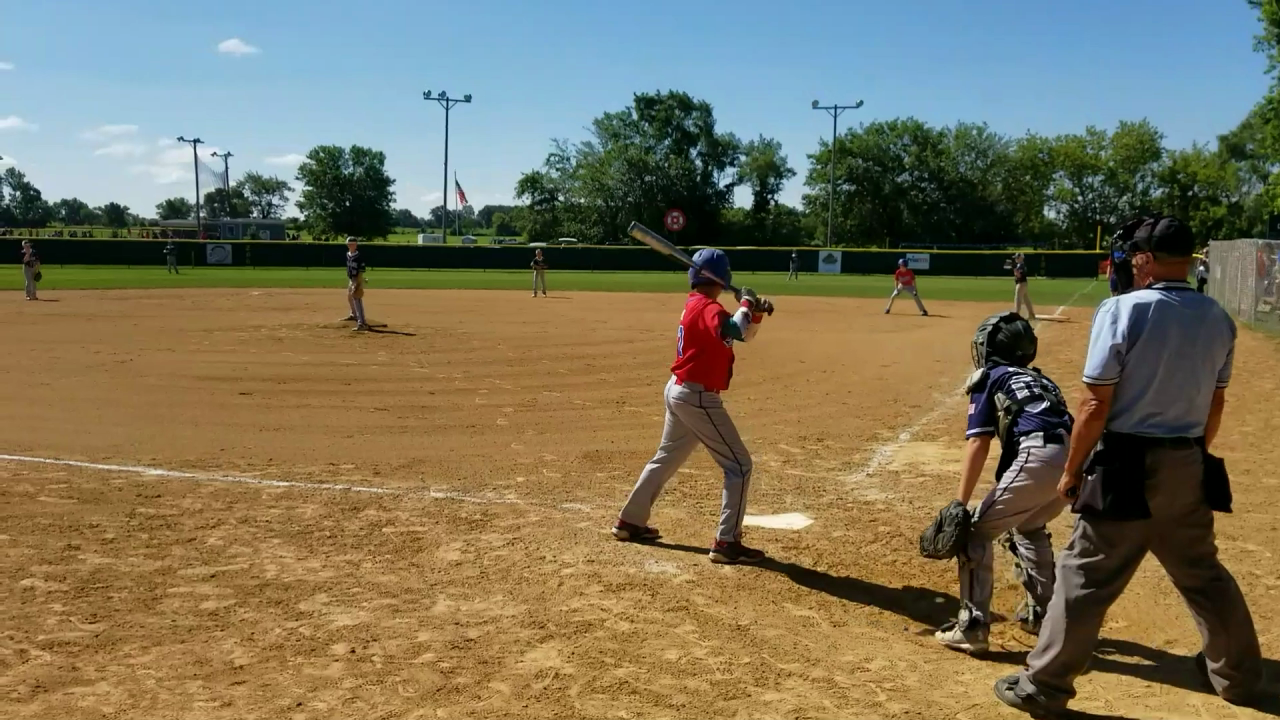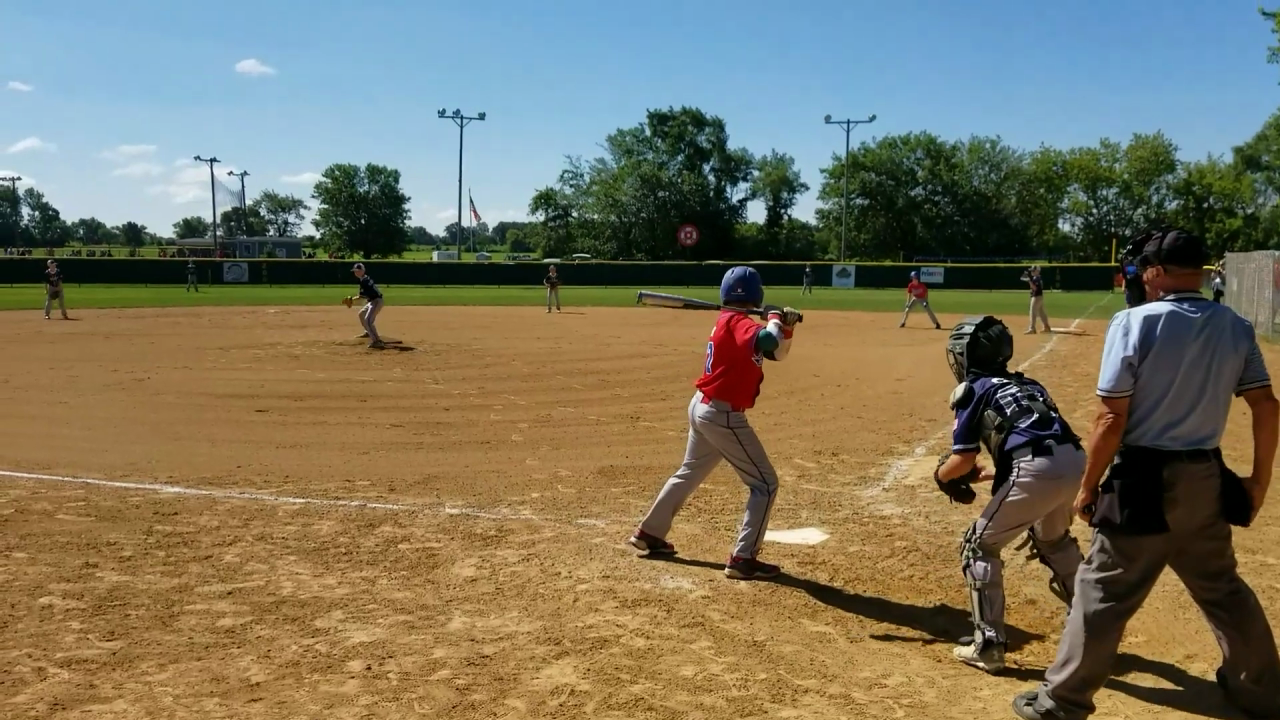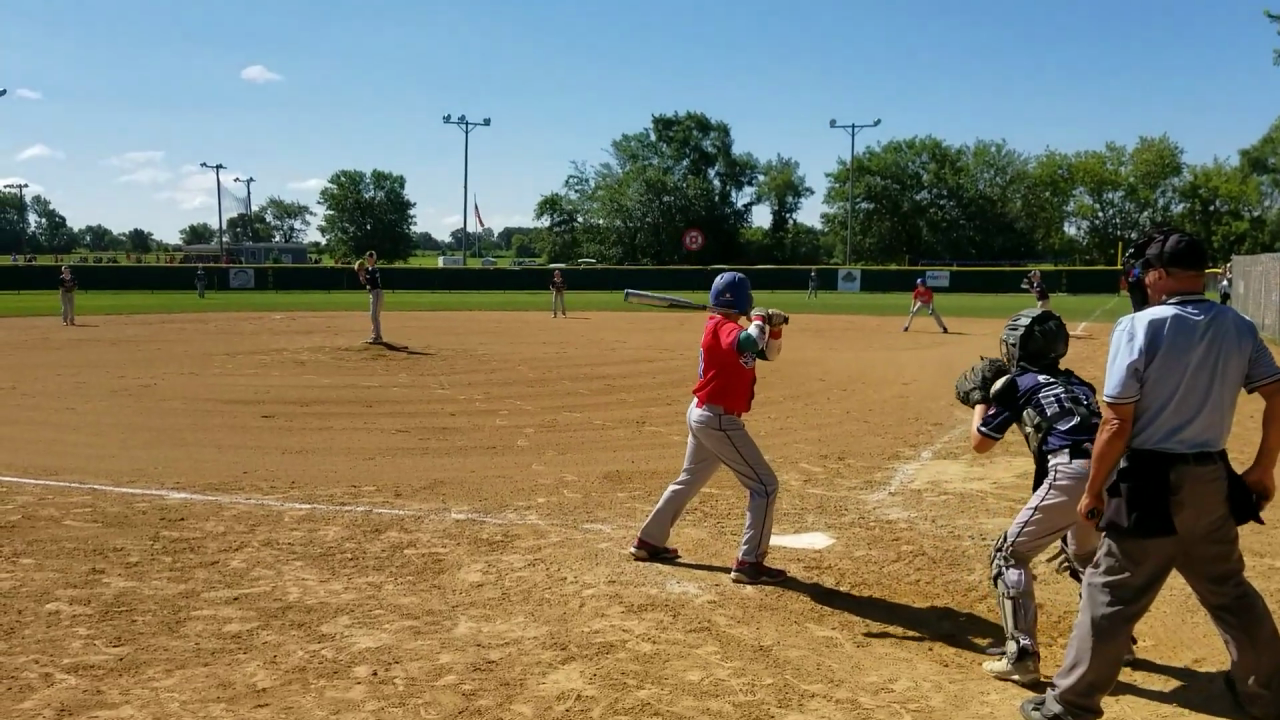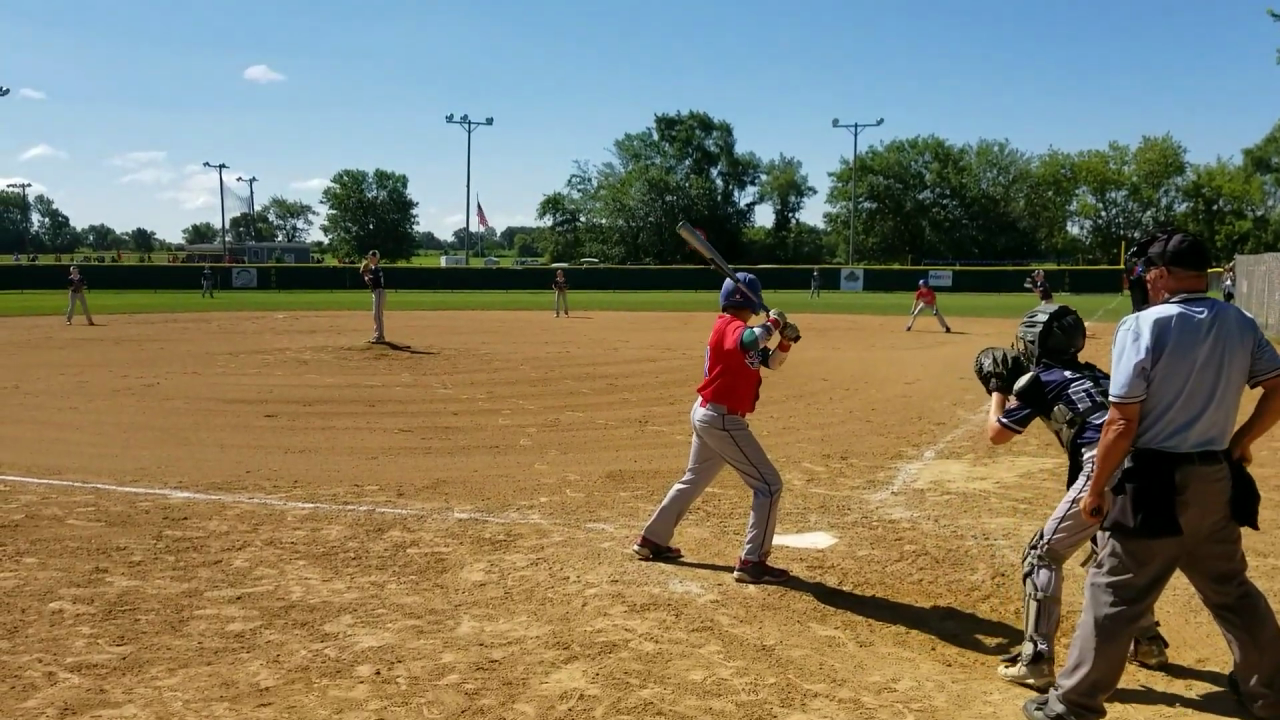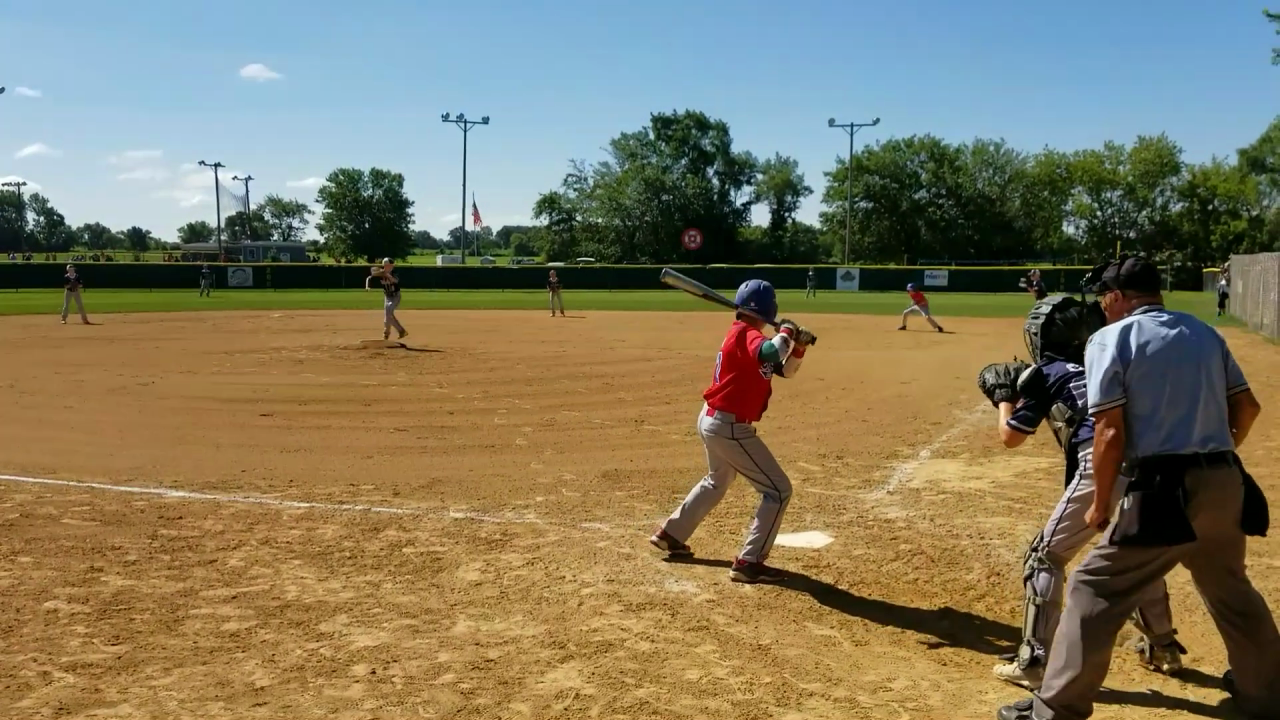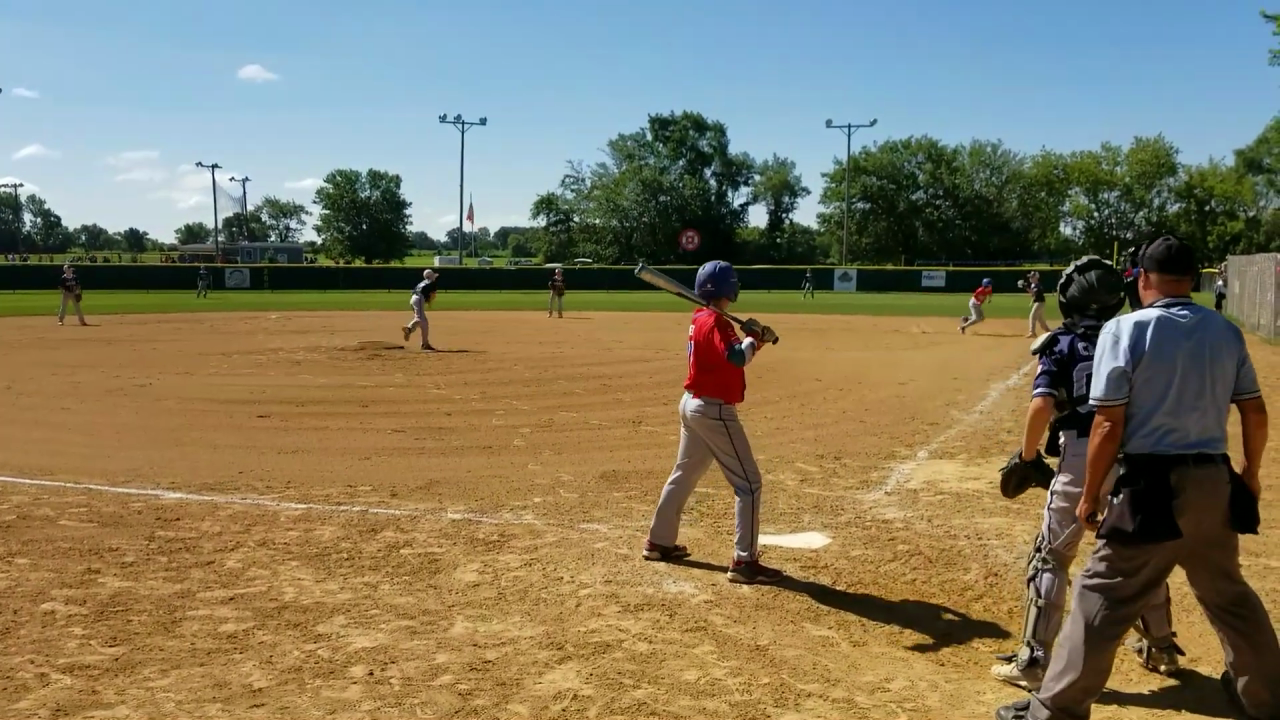
dt=0.7s
person 1, frame 1
left shoulder: (1122, 310)
right shoulder: (1217, 318)
left elbow: (1096, 405)
right elbow: (1214, 404)
left wrist: (1072, 470)
left hip: (1128, 467)
right hip: (1190, 467)
left knee: (1084, 578)
right knee: (1203, 574)
left ankle: (1042, 687)
right ankle: (1238, 676)
person 1, frame 2
left shoulder: (1134, 323)
right shoulder: (1235, 328)
left elbow: (1112, 419)
left wrist: (1089, 485)
left hip: (1145, 480)
right hip: (1206, 479)
left knee: (1103, 592)
right knee: (1223, 588)
person 1, frame 3
left shoulder: (1138, 327)
right shoulder: (1238, 328)
left elbow: (1117, 424)
left wrist: (1092, 491)
left hip: (1150, 484)
right hip: (1213, 481)
left knee: (1109, 595)
right knee: (1229, 591)
person 1, frame 4
left shoulder: (1144, 325)
left elbow: (1122, 424)
left wrist: (1096, 488)
left hip: (1155, 483)
right hip: (1216, 479)
left knee: (1113, 594)
right knee: (1232, 590)
person 1, frame 5
left shoulder: (1110, 340)
right shoulder: (1204, 332)
left elbow: (1111, 432)
left wrist: (1100, 503)
left hip: (1164, 490)
right hip: (1226, 484)
left knee: (1094, 592)
right knee: (1232, 593)
person 1, frame 6
left shoulder: (1124, 330)
right shoulder: (1226, 331)
left elbow: (1109, 426)
left wrist: (1091, 496)
left hip: (1153, 486)
right hip: (1214, 483)
left knee: (1101, 598)
right knee: (1229, 595)
person 2, frame 1
left shoulder: (989, 379)
right shoulder: (1041, 380)
left elbow: (979, 444)
left wrist: (960, 504)
left hip: (1040, 456)
left knee: (977, 530)
right knee: (1028, 526)
left ankle: (972, 627)
right ankle: (1043, 613)
person 2, frame 2
left shoulder: (972, 391)
right shoulder: (1027, 385)
left elbow: (963, 459)
left wrist: (940, 475)
right wrist: (997, 476)
left hip: (1037, 470)
right hip: (1075, 462)
left knee: (979, 546)
right knee: (1053, 538)
left ankle: (988, 645)
person 2, frame 3
left shoulder: (1015, 385)
right shoulder: (1077, 383)
left elbow: (980, 443)
left wrist: (981, 400)
left hip: (1071, 475)
left knee: (1009, 555)
right knee: (1085, 552)
left ankle: (1021, 656)
person 2, frame 4
left shoulder: (1039, 381)
right shoulder: (1093, 375)
left elbow: (997, 434)
left wrist: (998, 389)
left knee: (1044, 555)
left ankle: (1035, 660)
right ankle: (1147, 641)
person 2, frame 5
left shoulder: (1043, 374)
left elbow: (1011, 436)
left wrist: (1003, 400)
left knee: (1044, 557)
left ankle: (1034, 661)
right ankle: (1163, 646)
person 2, frame 6
left shoulder: (1060, 344)
left elbow: (1041, 405)
left wrist: (1027, 456)
left hip: (1082, 456)
left knee: (1050, 557)
left ankle: (1034, 660)
right ankle: (1160, 647)
person 3, frame 1
left shoulder: (697, 305)
right shoulder: (707, 308)
left elbow: (745, 334)
right elbow: (734, 330)
left wrist: (755, 312)
right wrist: (746, 302)
left hip: (679, 391)
right hip: (698, 397)
left knee: (666, 459)
right knee: (739, 465)
left ankle: (630, 522)
right ankle: (727, 543)
person 3, frame 2
left shoulder: (729, 322)
right shoulder: (738, 323)
left elbow: (777, 352)
right elbow: (769, 340)
left wrist: (786, 326)
right wrist: (775, 318)
left hip: (702, 408)
right hip: (723, 415)
left knee: (688, 474)
right knee: (765, 483)
left ankle: (648, 533)
right ankle: (742, 559)
person 3, frame 3
left shoulder: (724, 328)
right shoulder: (723, 326)
left elbow: (769, 353)
right elbow: (750, 342)
left wrist: (774, 328)
right wrist: (759, 319)
left hip: (702, 414)
right hip: (718, 419)
left knee: (689, 480)
right knee: (764, 485)
left ankle: (648, 541)
right ankle: (748, 563)
person 3, frame 4
left shoulder: (732, 328)
right shoulder: (730, 326)
left elbow: (771, 362)
right elbow: (752, 340)
left wrist: (785, 340)
right wrist: (774, 322)
left hip: (706, 414)
right hip: (721, 419)
left knee: (693, 480)
right knee: (769, 485)
left ankle: (652, 540)
right ankle: (751, 562)
person 3, frame 5
left shoulder: (744, 335)
right shoulder: (746, 335)
left elbow: (785, 370)
right elbow: (770, 354)
left wrist: (798, 347)
right wrist: (787, 333)
left hip: (712, 419)
right hip: (729, 427)
left knee: (717, 482)
right knee: (778, 490)
left ankle: (670, 534)
right ankle: (749, 563)
person 3, frame 6
left shoulder: (701, 320)
right shoulder: (716, 323)
left elbow: (732, 357)
right elbow: (738, 358)
left wrist: (757, 341)
right wrist: (753, 336)
left hip: (692, 404)
right hip: (714, 410)
left knee: (684, 475)
right knee: (748, 483)
left ankle: (658, 542)
right ankle: (744, 562)
